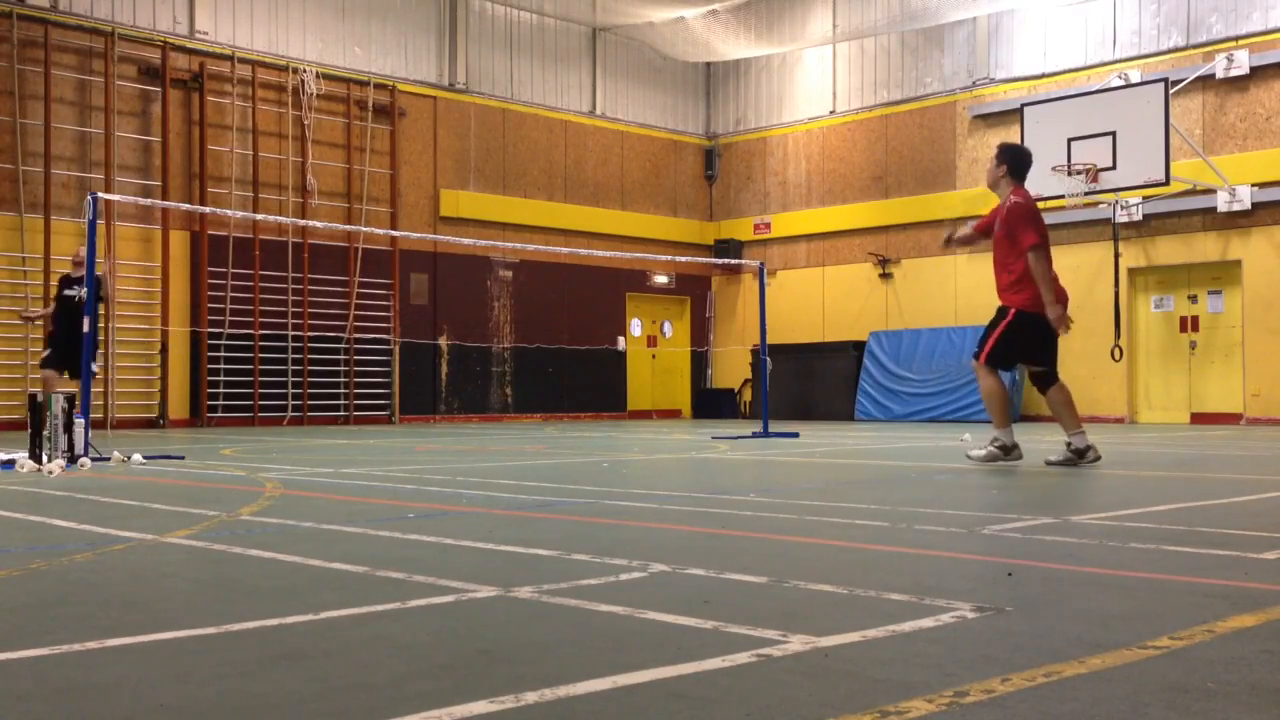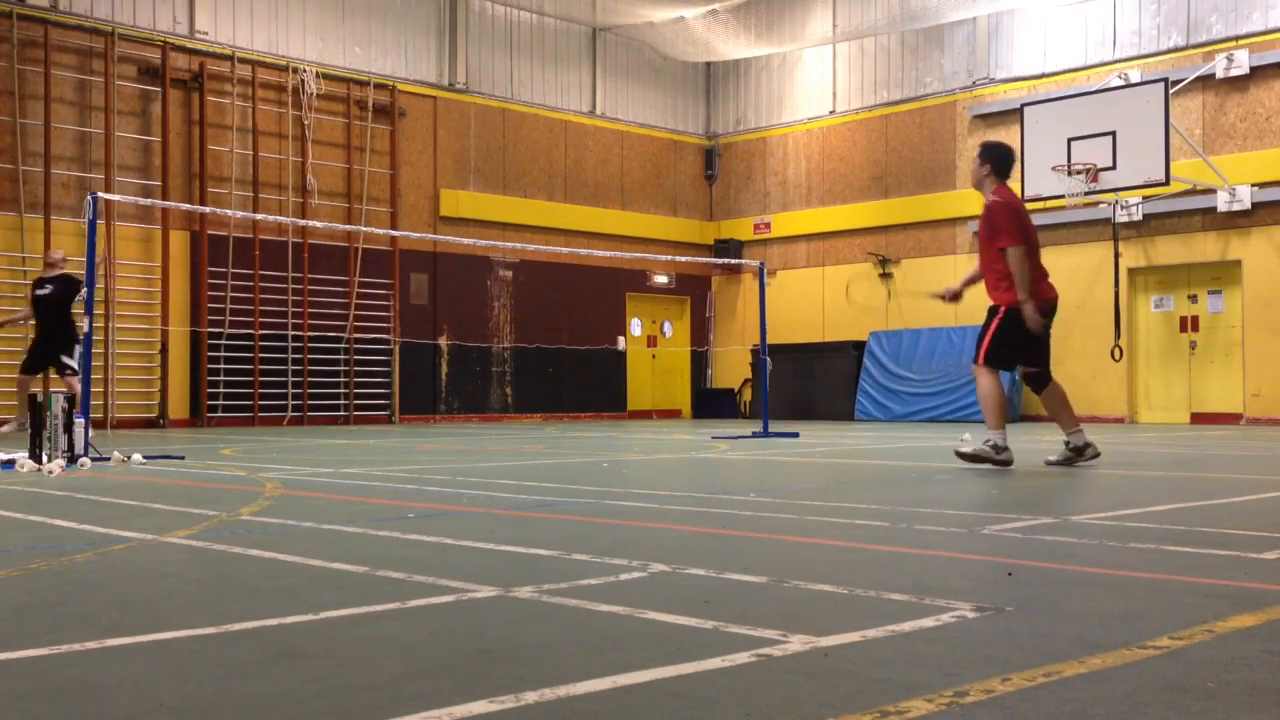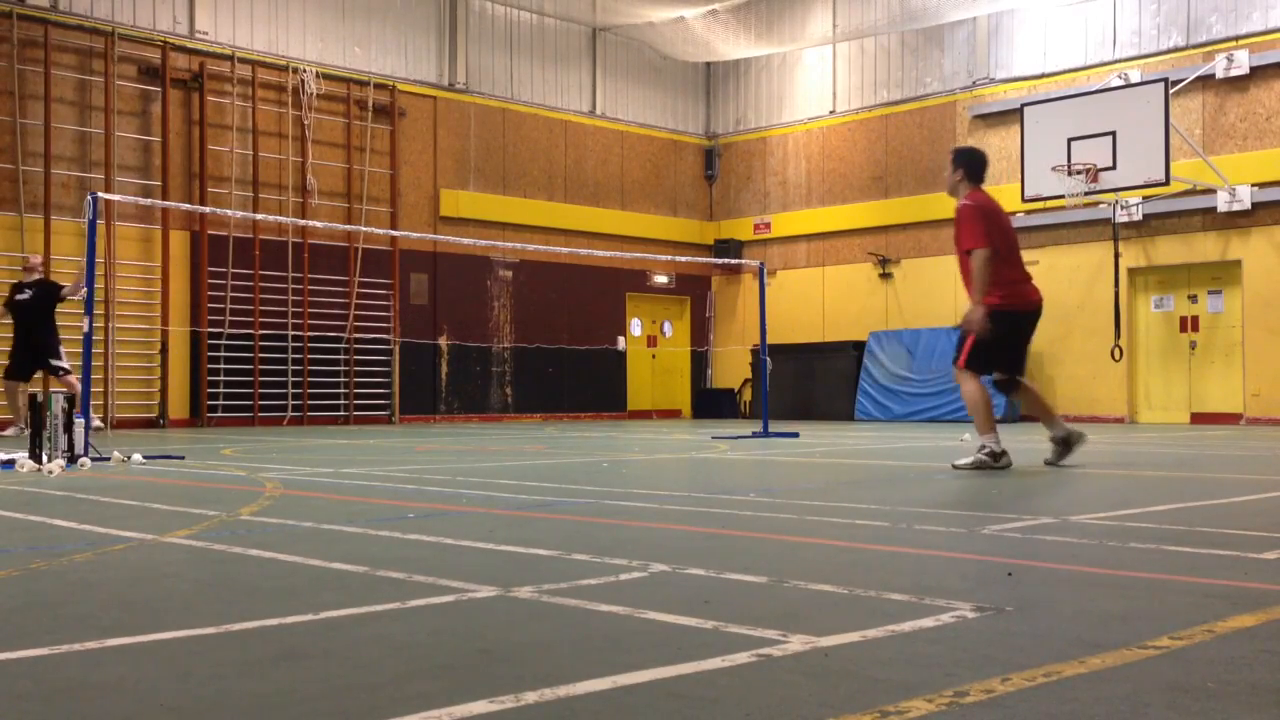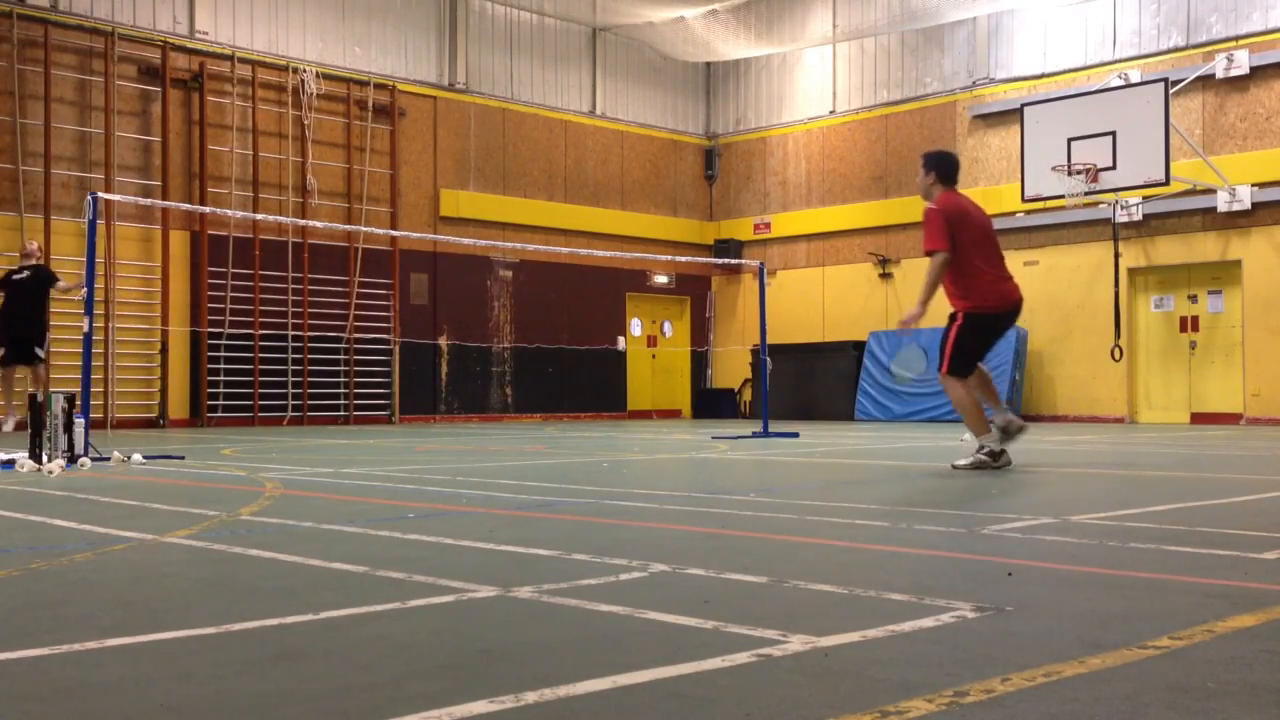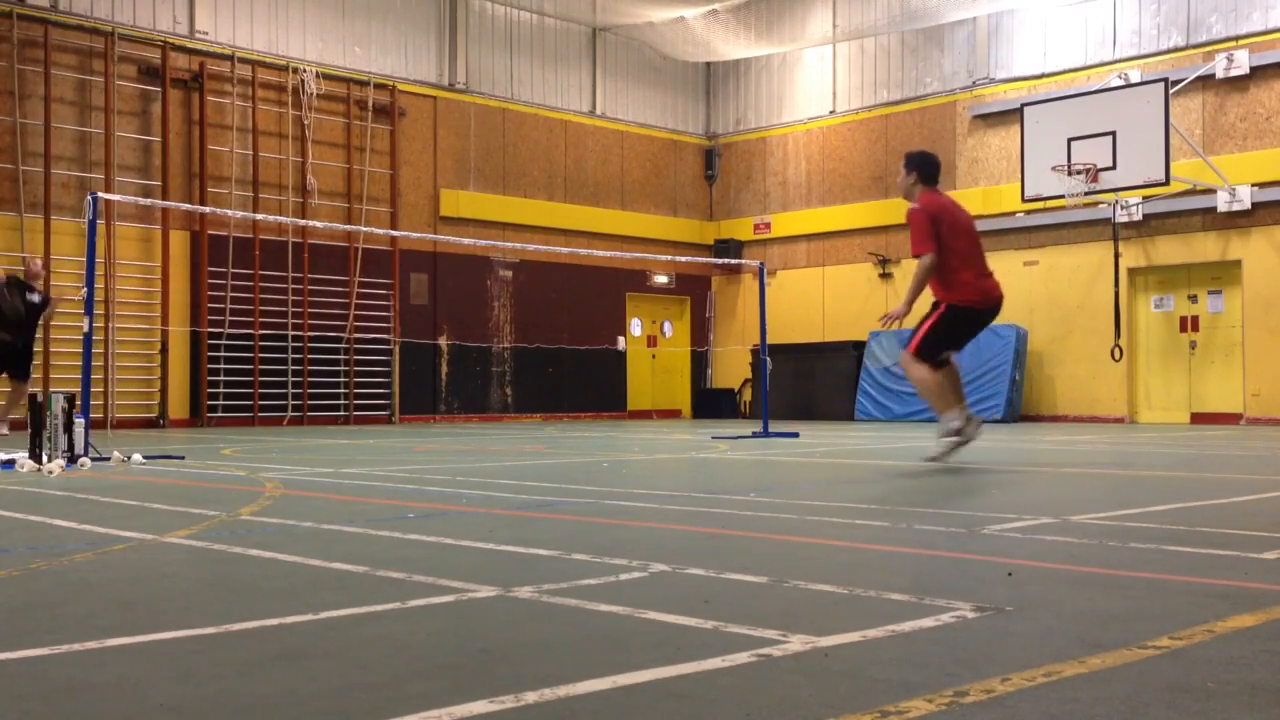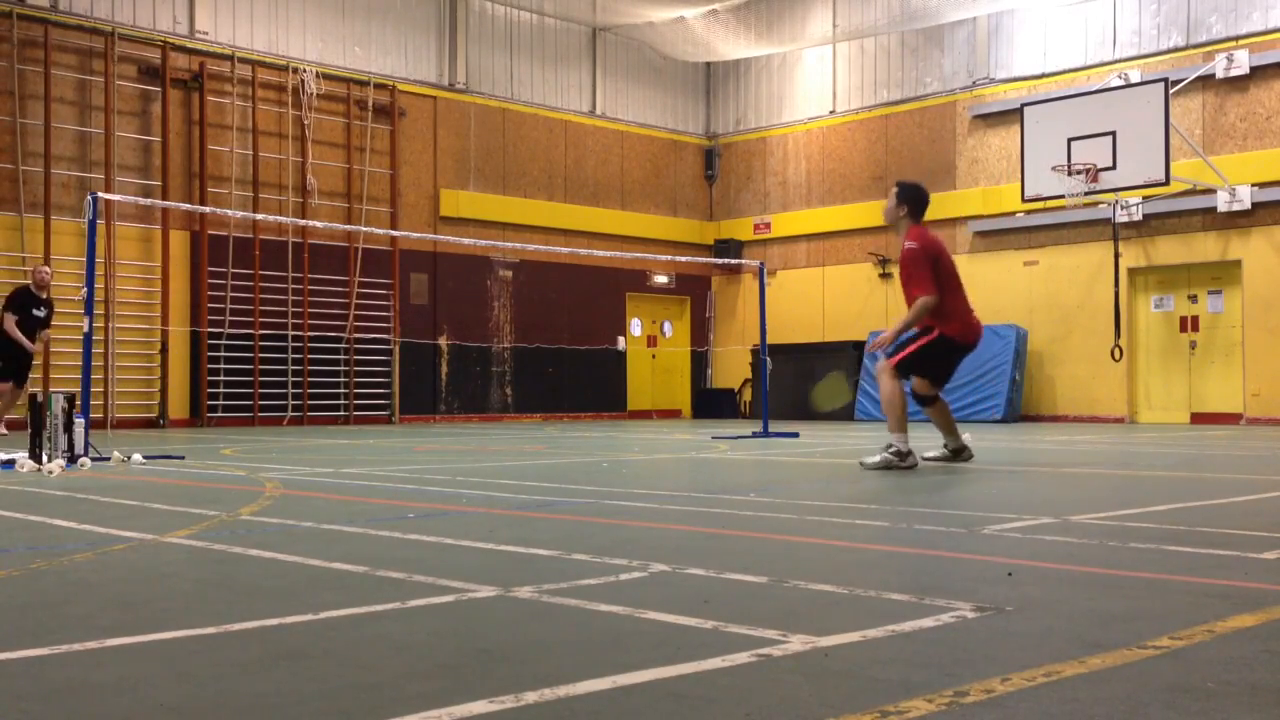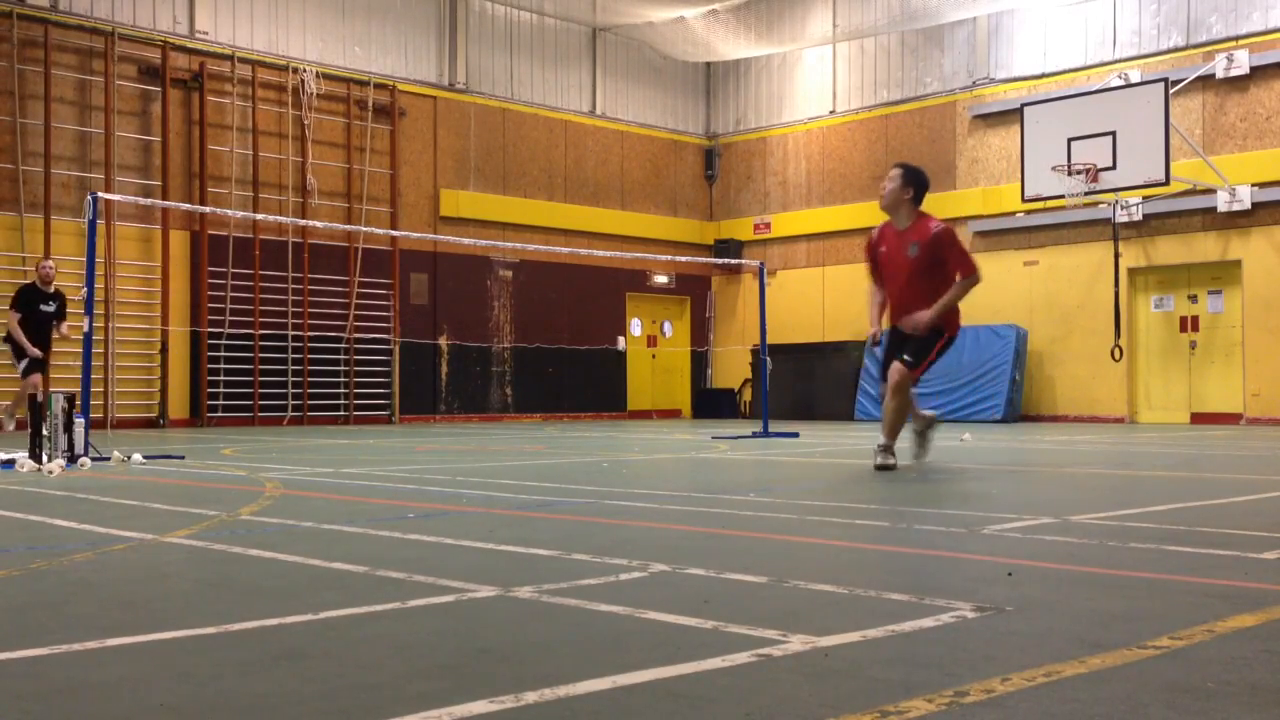
dt=0.2s
person 1, frame 1
left shoulder: (1017, 205)
right shoulder: (1004, 209)
left elbow: (1036, 254)
right elbow: (975, 234)
left wrist: (1050, 302)
right wrist: (958, 236)
left hip: (1027, 305)
right hip: (1037, 306)
left knee: (984, 364)
right knee: (1043, 374)
left ankle: (1004, 441)
right ankle: (1081, 445)
person 1, frame 2
left shoulder: (998, 203)
right shoulder: (1003, 202)
left elbow: (1015, 252)
right elbow: (992, 260)
left wrist: (1025, 301)
right wrist: (961, 287)
left hip: (1020, 304)
right hip: (1037, 300)
left knee: (984, 366)
right knee: (1036, 375)
left ankle: (996, 443)
right ankle: (1079, 443)
person 1, frame 3
left shoulder: (968, 206)
right shoulder: (986, 205)
left elbow: (981, 255)
left wrist: (975, 305)
right wrist: (979, 305)
left hip: (1000, 304)
right hip: (1024, 301)
left knee: (966, 371)
right knee: (1007, 379)
left ankle: (992, 449)
right ankle: (1063, 433)
person 1, frame 4
left shoulder: (937, 208)
right shoulder: (969, 207)
left elbow: (942, 258)
left wrist: (921, 305)
left hip: (979, 305)
right hip: (1007, 300)
left knee: (951, 375)
right knee: (964, 363)
left ankle: (991, 447)
right ankle: (1004, 419)
person 1, frame 5
left shoulder: (919, 210)
right shoulder: (950, 207)
left elbow: (928, 260)
left wrist: (905, 304)
left hip: (963, 299)
right hip: (987, 296)
left knee: (913, 359)
right knee: (936, 354)
left ankle: (957, 424)
right ankle: (962, 419)
person 1, frame 6
left shoulder: (912, 248)
right shoulder: (923, 242)
left elbow: (928, 300)
left wrist: (895, 333)
right wrist: (900, 331)
left hip: (951, 329)
right hip: (955, 329)
left knee: (887, 368)
right knee: (924, 388)
left ankle: (899, 449)
right ankle: (956, 445)
person 1, frame 7
left shoulder: (936, 232)
right shoulder: (878, 237)
left elbow: (968, 276)
left wrist: (934, 312)
right wrist: (874, 321)
left hip: (934, 327)
right hip: (900, 328)
left knee: (898, 376)
right knee: (890, 391)
left ankle: (885, 445)
right ankle: (923, 419)
